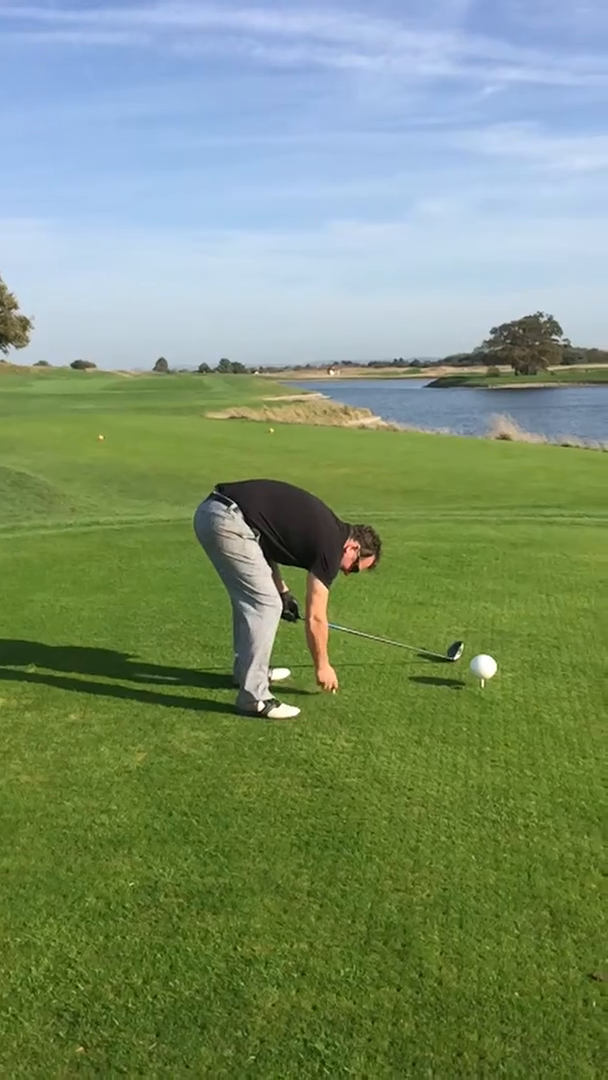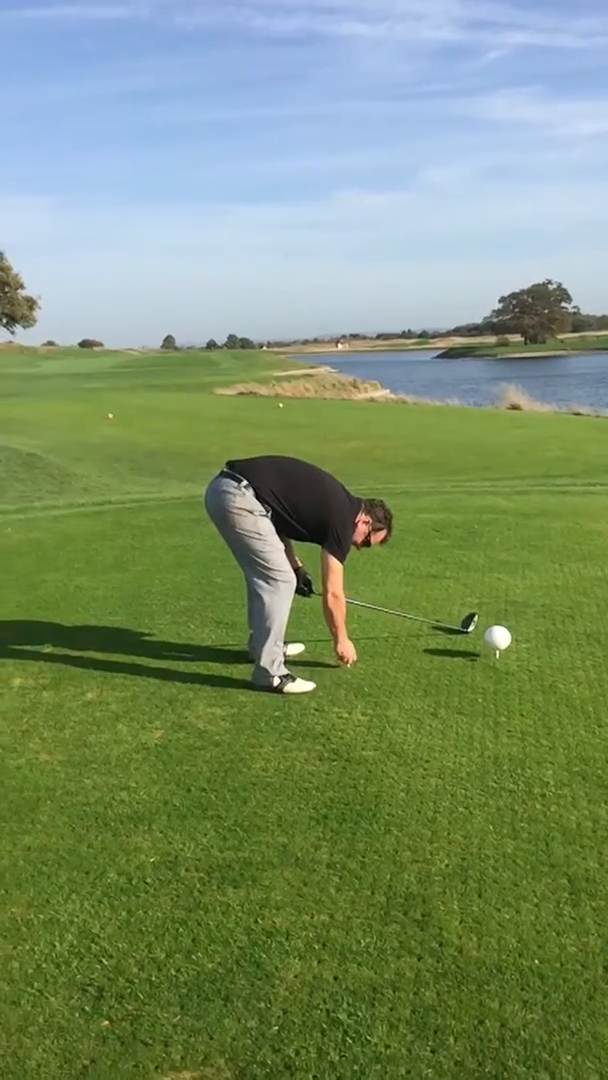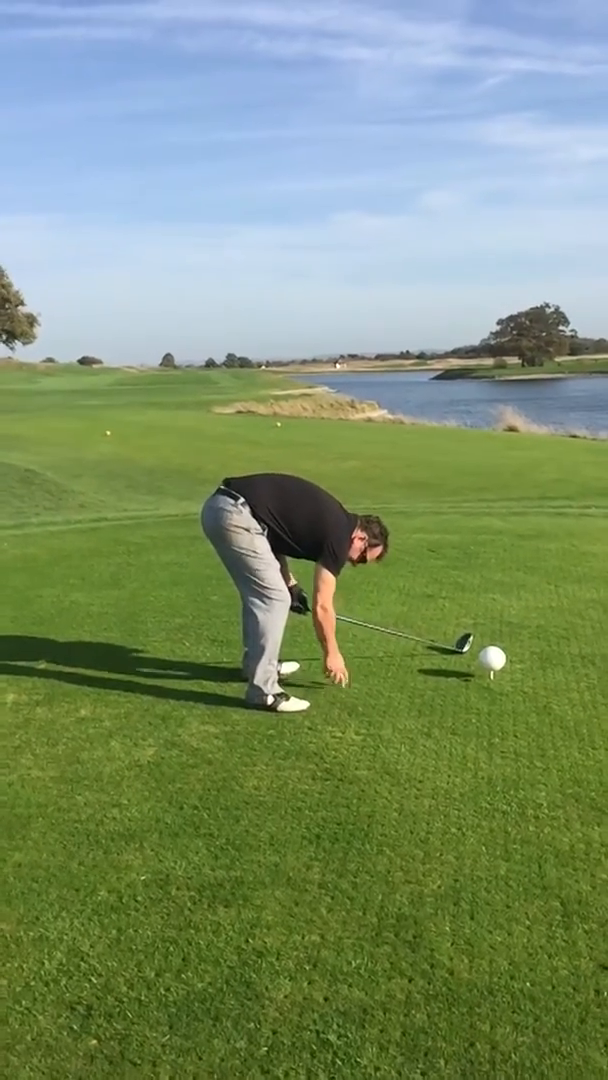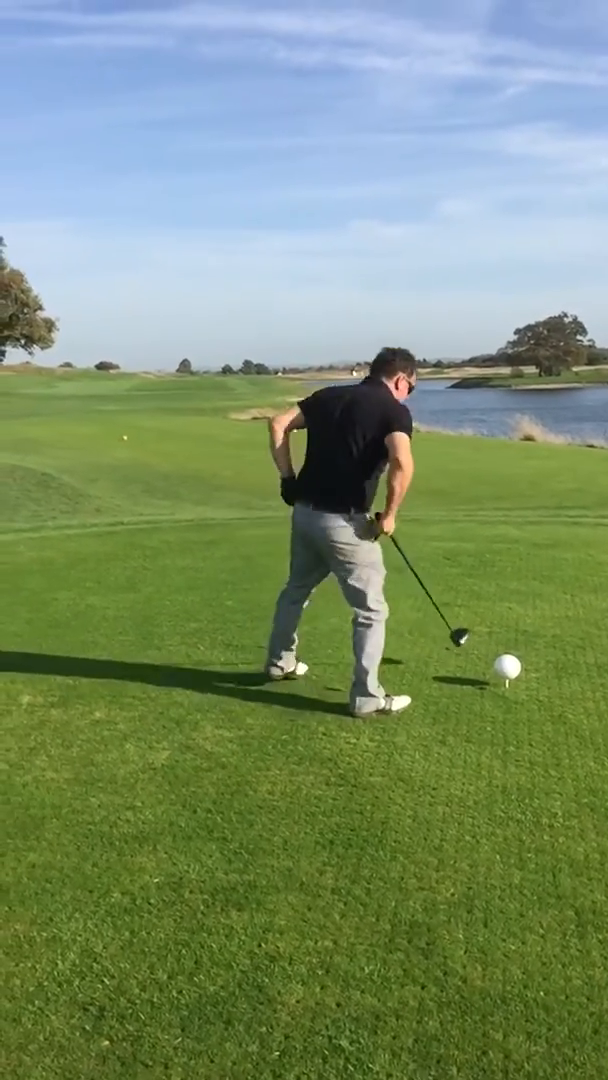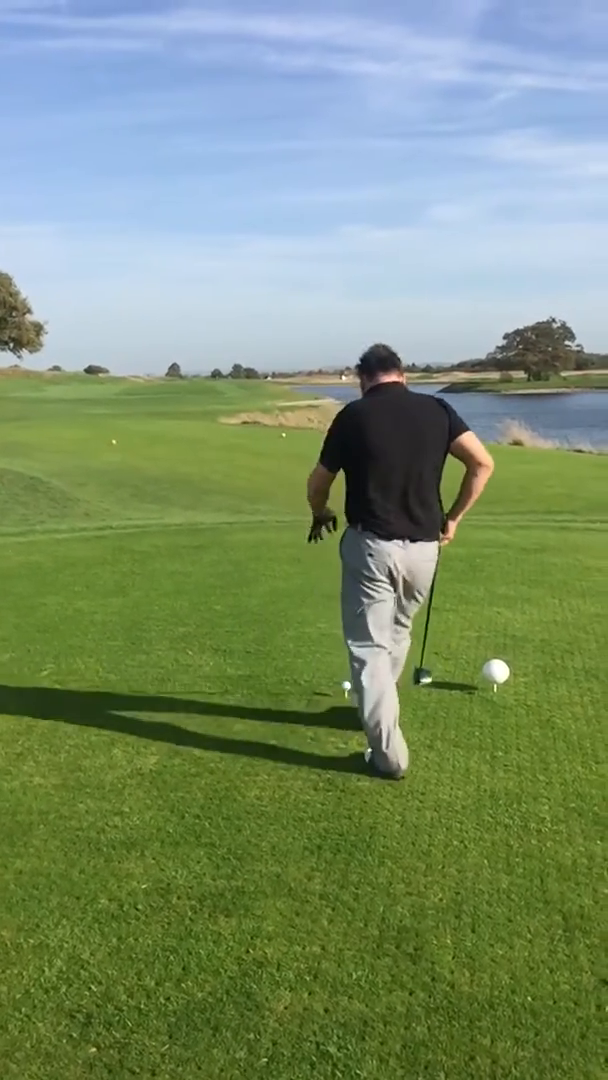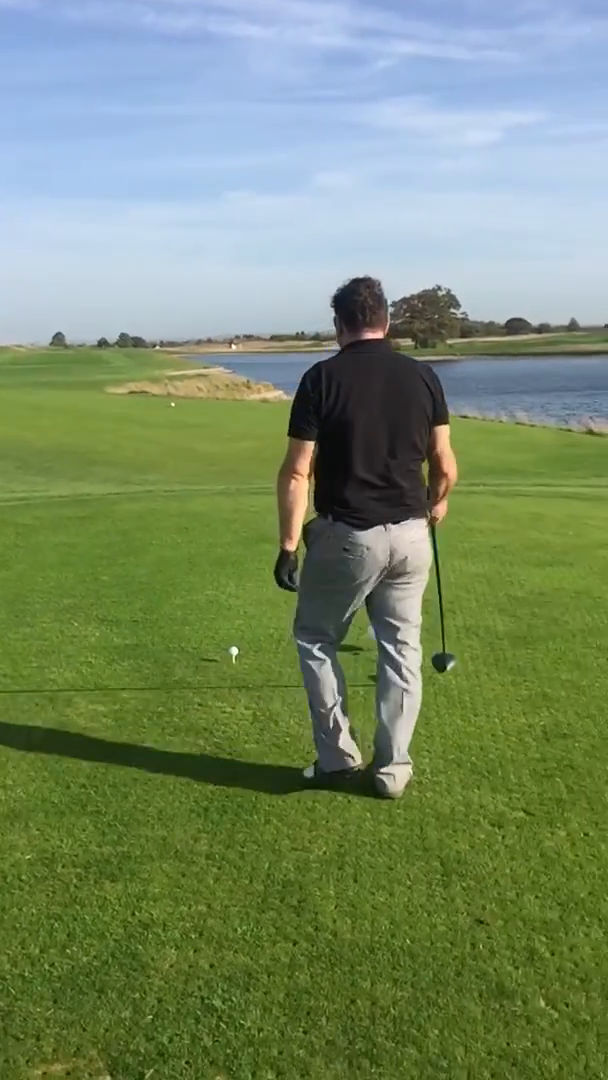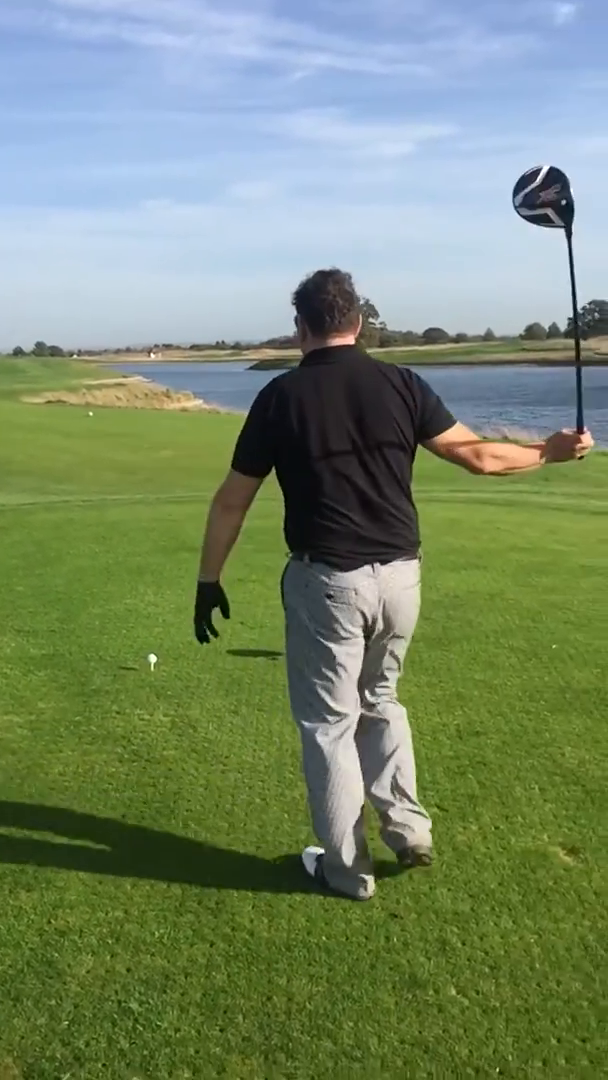
dt=0.7s
person 1, frame 1
left shoulder: (323, 528)
right shoulder: (329, 543)
right elbow: (315, 618)
left wrist: (282, 591)
right wrist: (322, 666)
left hip: (211, 511)
right hip: (228, 520)
left knee: (249, 597)
right knee: (265, 605)
left ankle: (247, 669)
right ankle: (254, 698)
person 1, frame 2
left shoulder: (335, 502)
right shoulder: (341, 518)
right elbow: (332, 594)
left wrist: (295, 567)
right wrist: (341, 640)
left hip: (222, 488)
right hip: (238, 497)
left knee: (263, 573)
right knee: (280, 581)
left ankle: (262, 643)
right ankle: (269, 672)
person 1, frame 3
left shoulder: (332, 518)
right shoulder: (337, 534)
right elbow: (322, 608)
left wrist: (290, 585)
right wrist: (332, 655)
left hip: (219, 506)
right hip: (235, 514)
left knee: (259, 591)
right knee: (273, 599)
left ankle: (257, 662)
right ankle: (263, 690)
person 1, frame 4
left shoulder: (328, 396)
right shoulder: (393, 410)
left elbow: (277, 425)
right elbow: (402, 463)
left wrist: (286, 476)
right wrist: (389, 513)
left hip: (306, 513)
right hip: (347, 522)
left knee: (297, 589)
right knee: (370, 611)
left ankle: (279, 661)
right ankle: (367, 697)
person 1, frame 5
left shoulder: (352, 415)
right shoulder: (437, 410)
left elbow: (317, 485)
right elbow: (482, 463)
left wrist: (320, 515)
right wrist: (454, 517)
left hip: (370, 546)
right hip: (422, 547)
left knee: (368, 649)
right knee: (397, 633)
left ankle: (388, 752)
right ankle: (379, 714)
person 1, frame 6
left shoulder: (323, 378)
right shoulder: (422, 377)
left elbow: (296, 471)
right elbow: (442, 464)
left wrist: (288, 546)
right wrist: (437, 504)
left hip: (346, 536)
right hip: (410, 533)
left knee: (316, 639)
right knee: (402, 654)
left ankle: (338, 753)
right ankle: (392, 767)
person 1, frame 7
left shoulder: (281, 396)
right shoulder: (402, 385)
left elbow: (232, 500)
right elbow: (475, 454)
left wrist: (208, 581)
right wrist: (546, 452)
left hip: (326, 580)
right hip: (398, 575)
left knee: (328, 721)
right knee: (381, 702)
left ankle: (345, 866)
right ankle: (407, 826)
